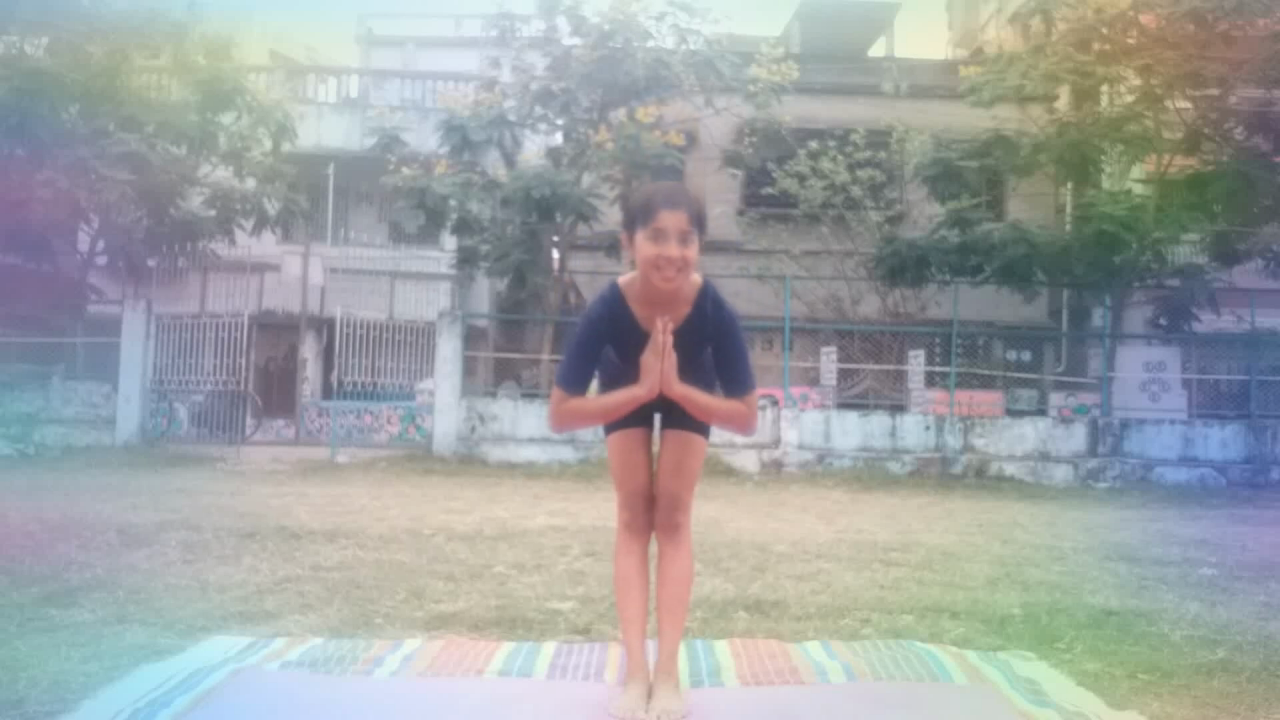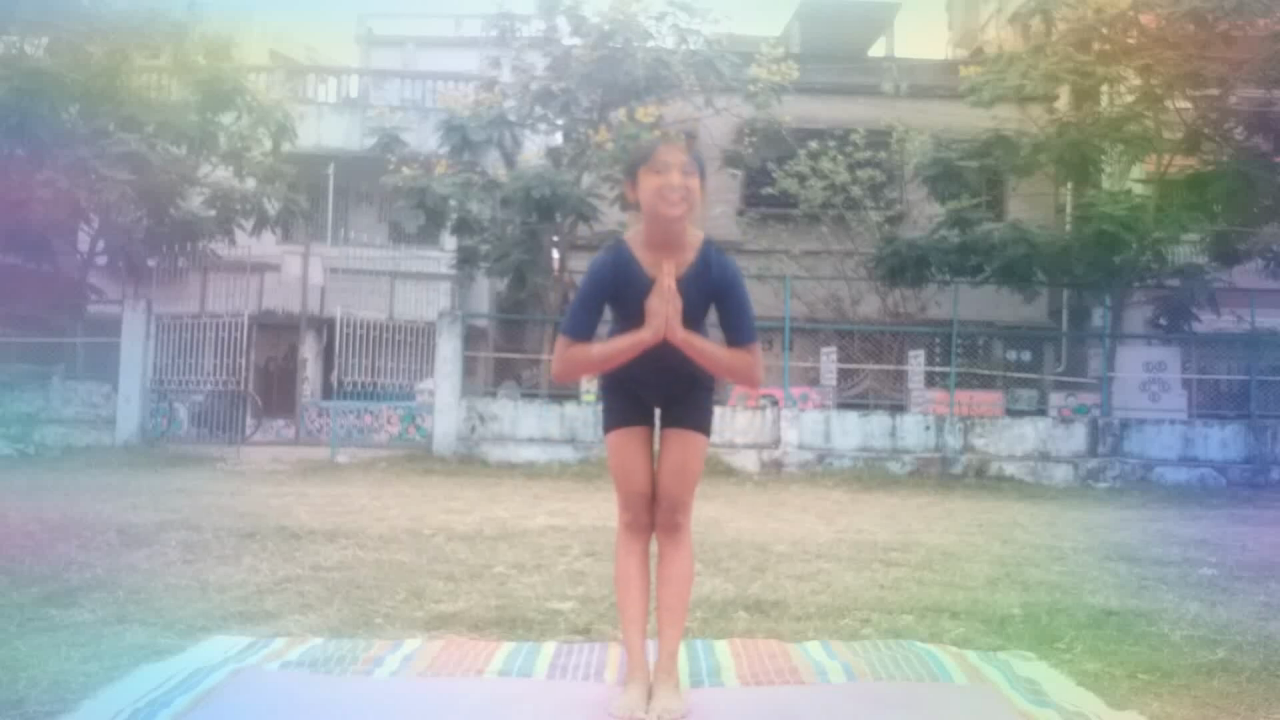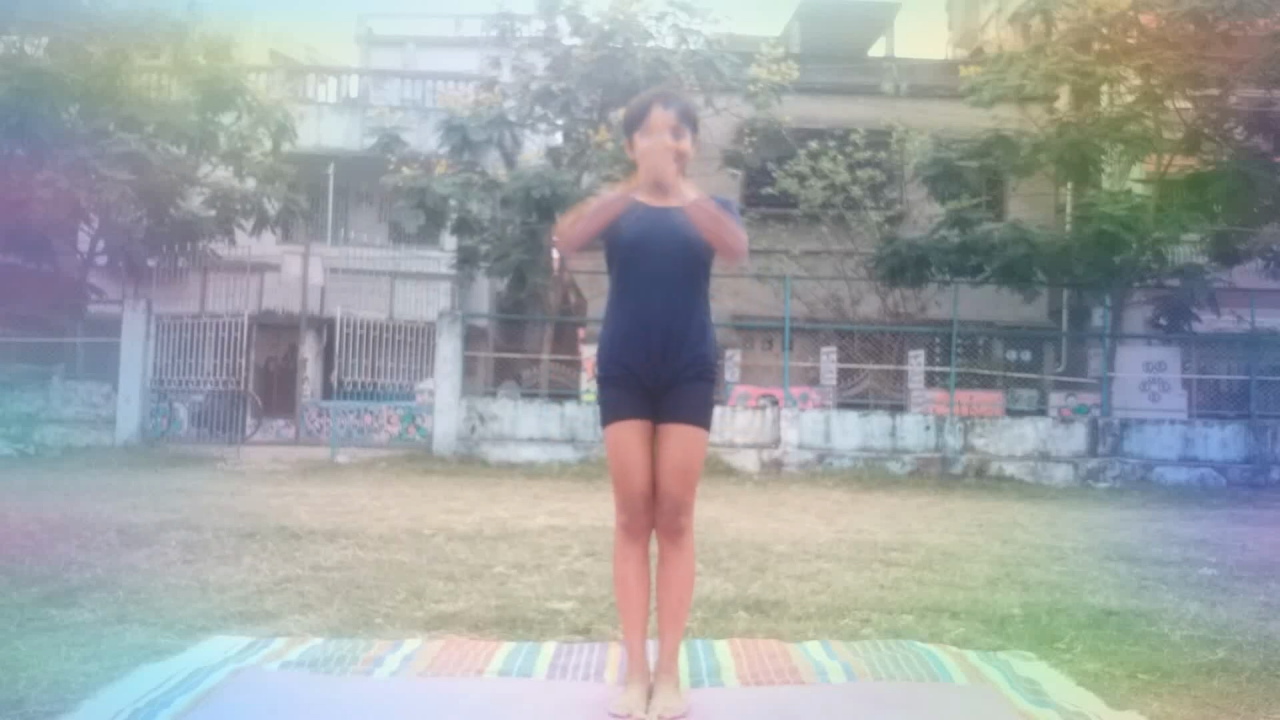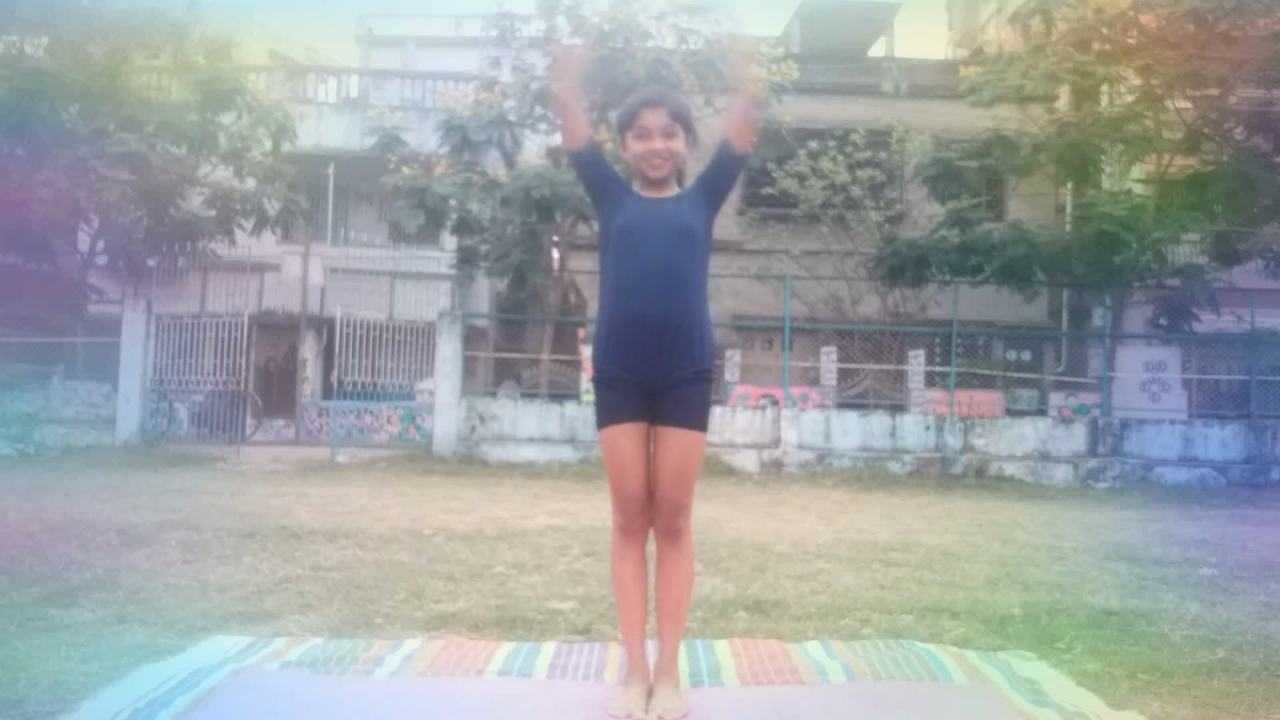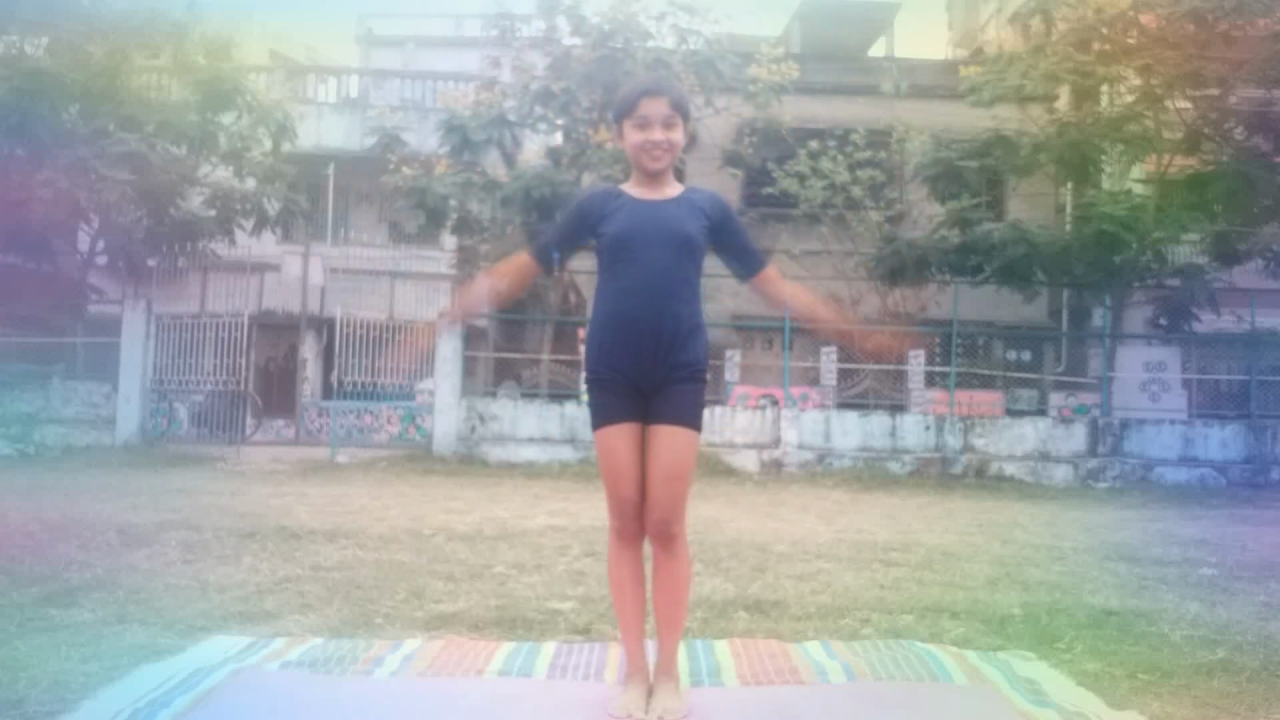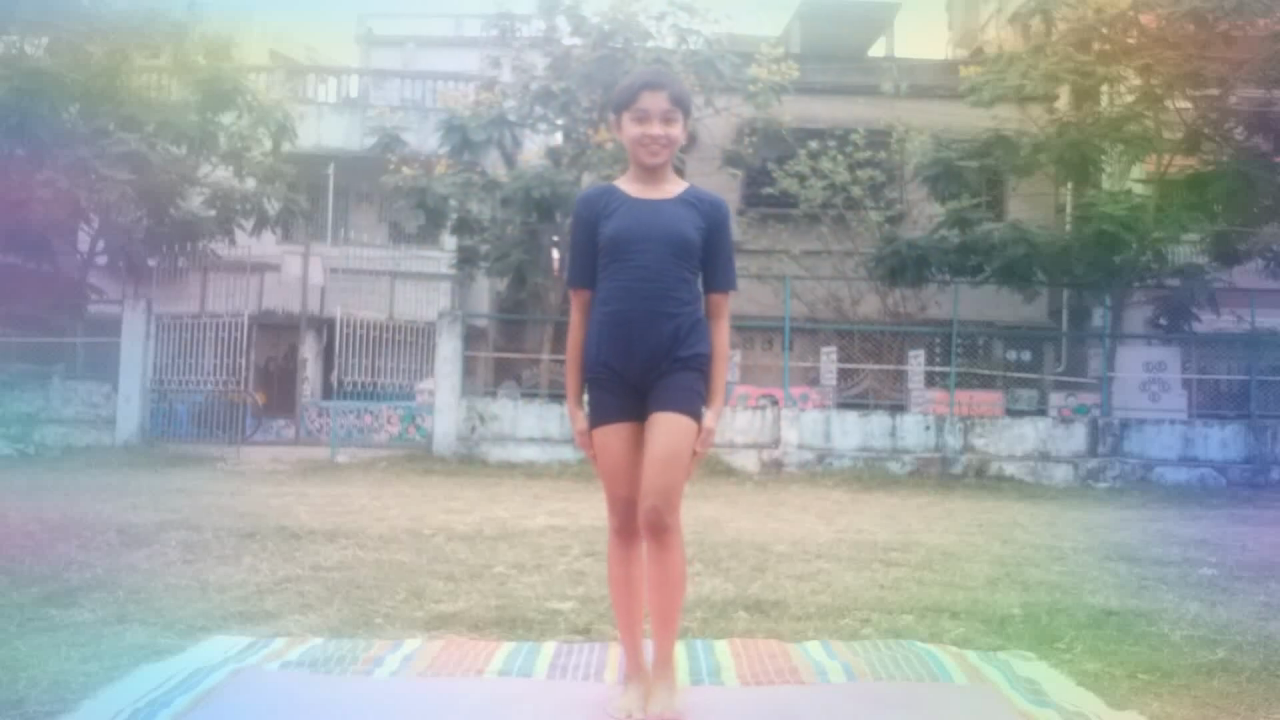
dt=0.4s
person 1, frame 1
left shoulder: (714, 309)
right shoulder: (608, 307)
left elbow: (746, 417)
right elbow: (561, 414)
left wrist: (675, 385)
right wrist: (642, 387)
left hip: (691, 396)
right hip: (625, 396)
left knee: (672, 516)
right knee: (633, 516)
left ankle: (668, 673)
right ankle: (634, 672)
person 1, frame 2
left shoulder: (717, 266)
right shoulder: (612, 262)
left elbow: (751, 370)
right elbow: (562, 365)
left wrist: (680, 333)
right wrist: (646, 332)
left hip: (689, 388)
right hip: (627, 387)
left knee: (673, 518)
right knee: (634, 517)
left ankle: (667, 672)
right ankle: (634, 670)
person 1, frame 3
left shoulder: (711, 208)
right shoulder: (617, 208)
left elbow: (736, 248)
right elbow: (565, 238)
left wrist: (682, 191)
right wrist: (634, 185)
left hip: (688, 376)
right hip: (623, 375)
left knee: (676, 518)
right knee: (633, 516)
person 1, frame 4
left shoulder: (702, 200)
right shoulder: (611, 197)
left elbow: (743, 124)
right elbow: (570, 112)
left hip: (686, 374)
right hip: (618, 373)
left knee: (672, 520)
right knee: (629, 520)
person 1, frame 5
left shoulder: (707, 208)
right shoulder: (598, 205)
left elbow: (768, 280)
right elbow: (527, 265)
left wrist: (842, 324)
right wrist: (453, 311)
left hip: (680, 375)
right hip: (612, 375)
left knee: (667, 525)
right knee: (625, 523)
person 1, frame 6
left shoulder: (707, 209)
right shoulder: (595, 205)
left elbow: (718, 311)
right elbow: (581, 307)
left wrist: (715, 402)
right wrist: (573, 400)
left hip: (679, 370)
right hip: (612, 376)
left knee: (659, 515)
right knee: (622, 525)
